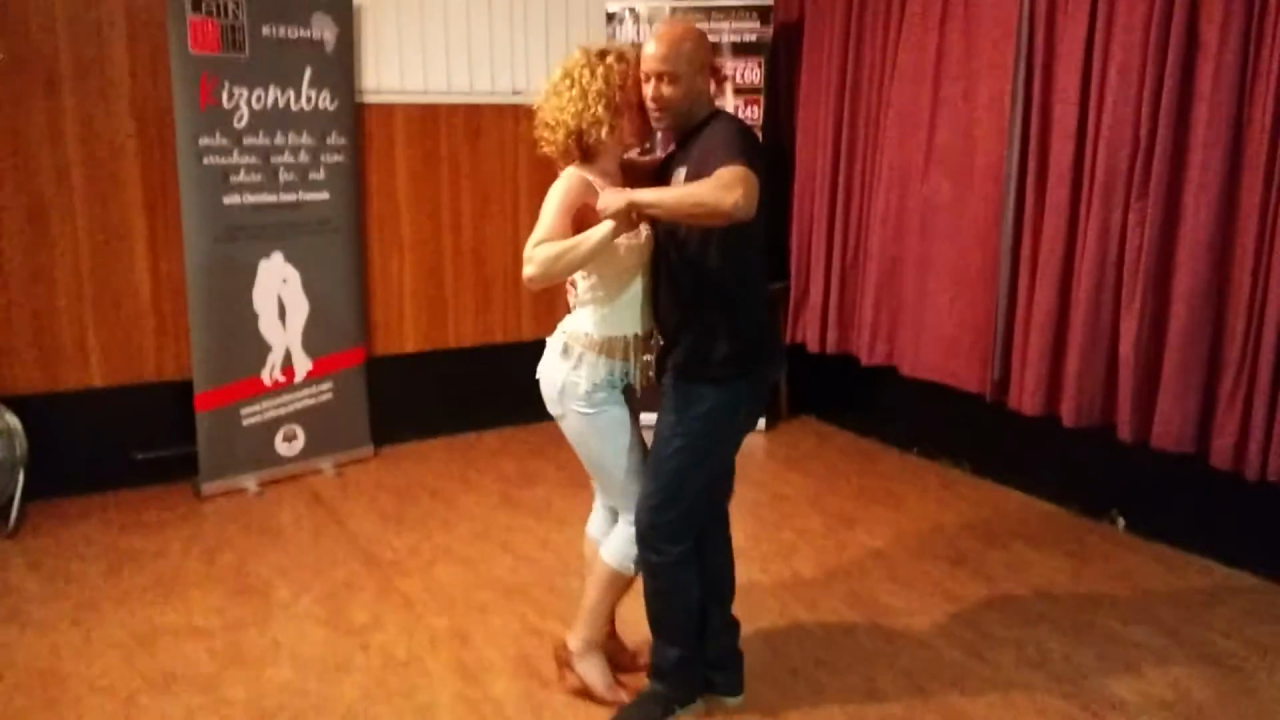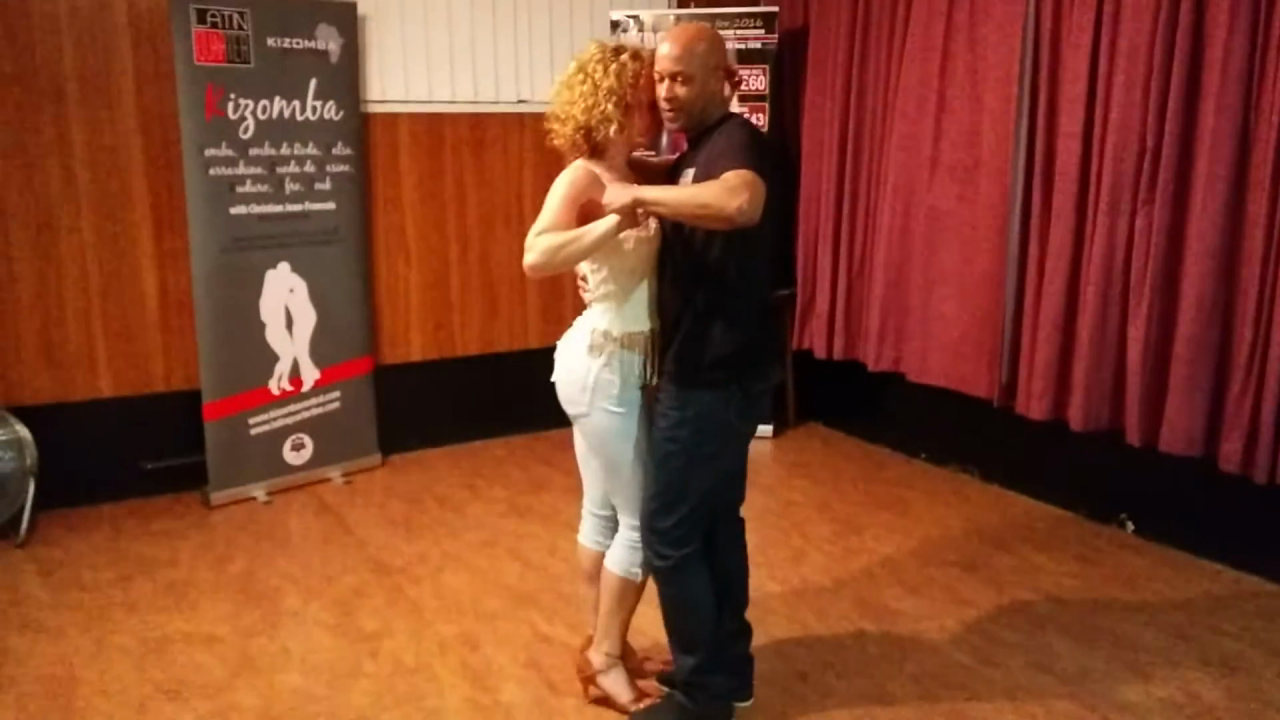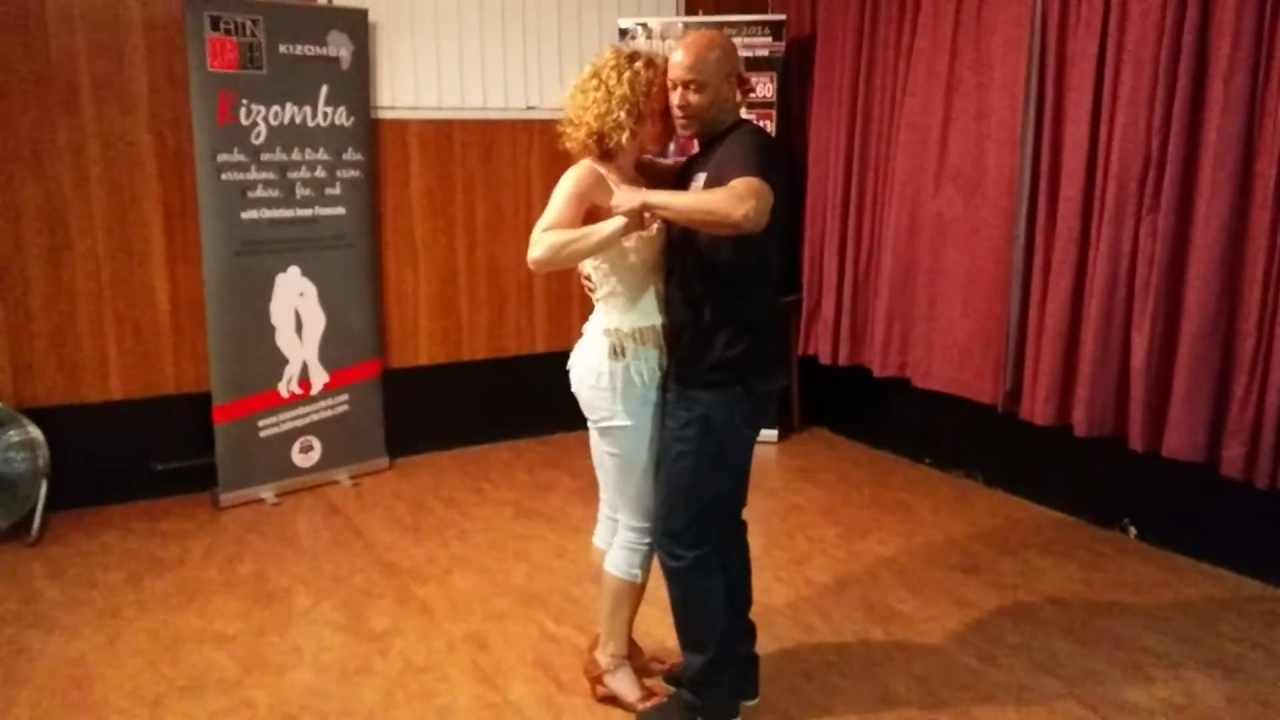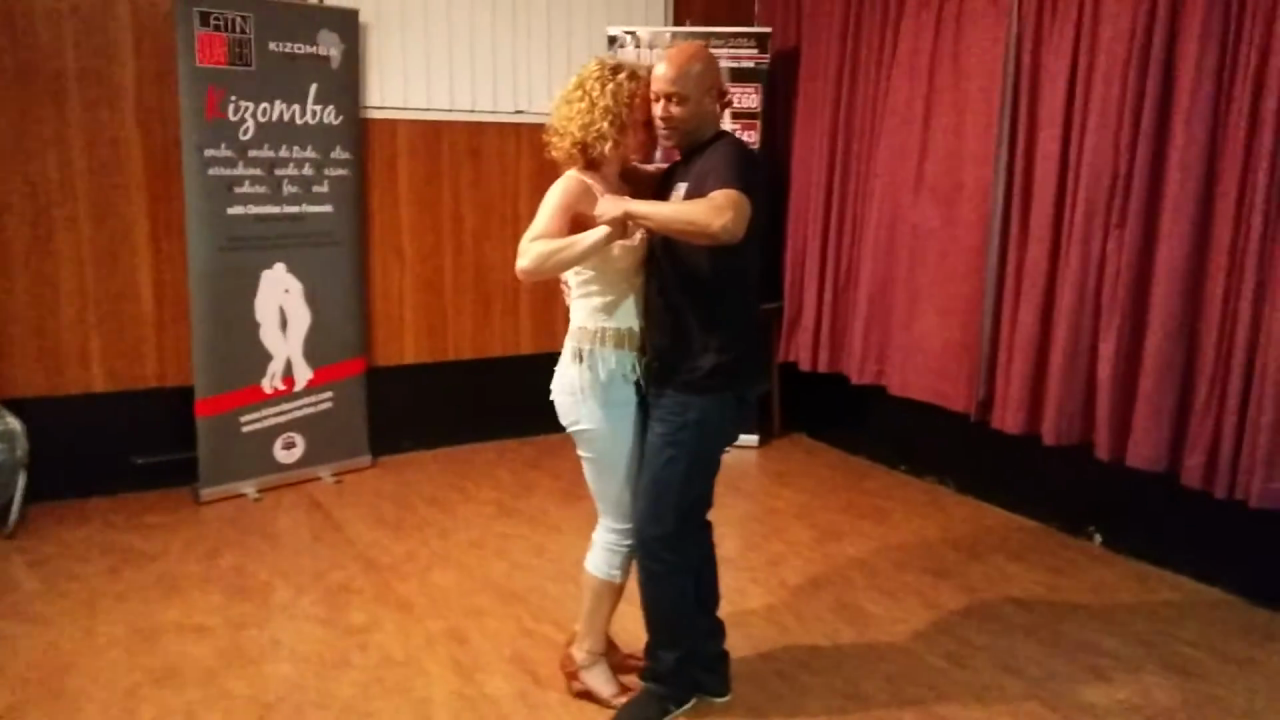
dt=0.3s
person 1, frame 1
left shoulder: (726, 139)
right shoulder: (679, 157)
left elbow: (735, 200)
left wrist: (633, 198)
left hip: (722, 367)
right hip: (697, 363)
left knee: (663, 519)
right knee: (700, 514)
right ankle: (717, 660)
person 1, frame 2
left shoulder: (737, 141)
right shoulder: (693, 157)
left elbow: (740, 204)
left wrist: (641, 195)
left hip: (716, 374)
right hip: (713, 367)
left knee: (668, 532)
right knee: (715, 522)
person 1, frame 3
left shoulder: (748, 148)
right shoulder: (699, 162)
left elbow: (746, 211)
right elbow: (686, 252)
left wrist: (648, 198)
left hip: (724, 375)
right hip: (715, 371)
left knee: (682, 533)
right knee: (717, 524)
person 1, frame 4
left shoulder: (728, 161)
right shoulder: (679, 172)
left elbow: (725, 222)
left wrist: (630, 207)
left hip: (705, 381)
right hip: (677, 375)
left knee: (656, 529)
right knee: (682, 523)
right ankle: (702, 663)
person 2, frame 1
left shoulder: (627, 177)
right shoulder: (576, 185)
right elbow: (534, 267)
right wrist: (614, 226)
left hip: (613, 368)
right hip: (584, 371)
left knee: (614, 506)
right knee: (643, 511)
left ankle: (598, 633)
right ankle: (584, 643)
person 2, frame 2
left shoulder: (630, 175)
right shoulder: (581, 179)
right elbow: (536, 257)
right wrist: (618, 221)
left hip: (607, 360)
right hip: (605, 365)
left knee: (603, 511)
right knee: (640, 521)
left ankle: (603, 642)
right ankle: (604, 660)
person 2, frame 3
left shoulder: (640, 179)
right shoulder: (587, 178)
right elbow: (540, 253)
right wrist: (624, 224)
left hip: (625, 360)
right hip: (621, 363)
left knee: (618, 515)
right knee: (638, 523)
left ankle: (615, 643)
right ankle: (610, 661)
person 2, frame 4
left shoulder: (625, 187)
right shoulder: (574, 188)
right elbow: (528, 263)
right wrist: (608, 232)
left hip: (625, 371)
right hip: (595, 373)
left knee: (621, 516)
right knee: (623, 522)
left ankle: (593, 640)
right ankle: (585, 657)
